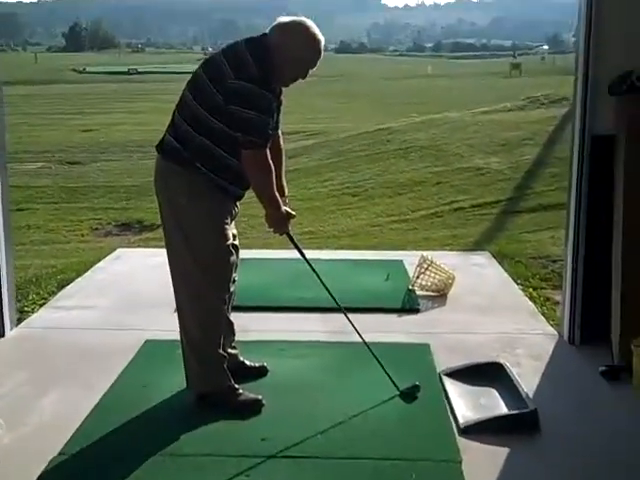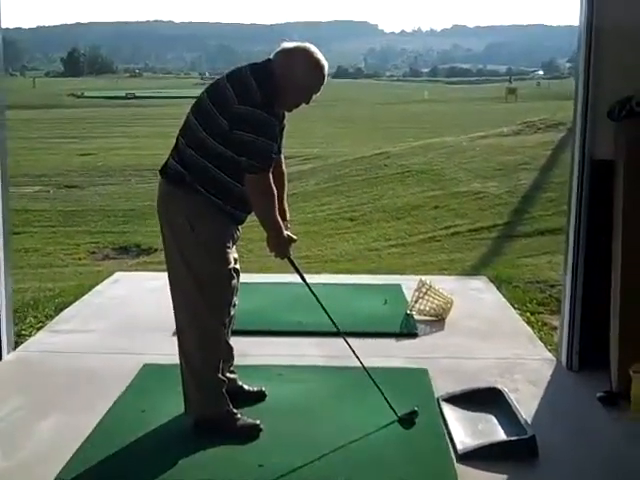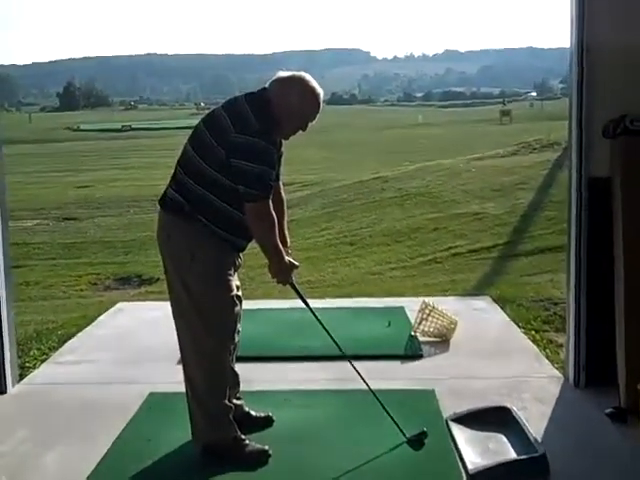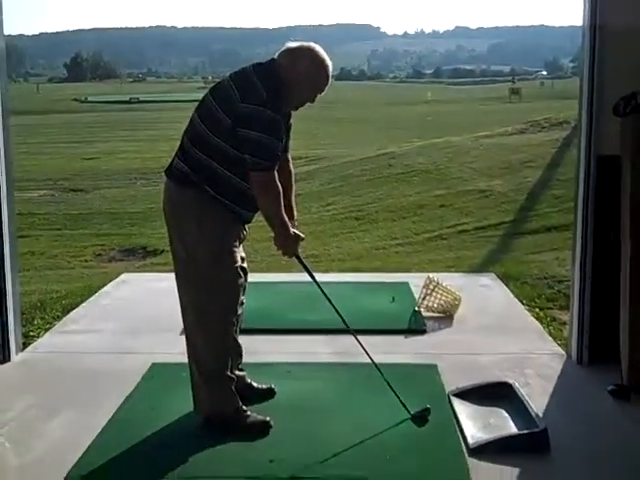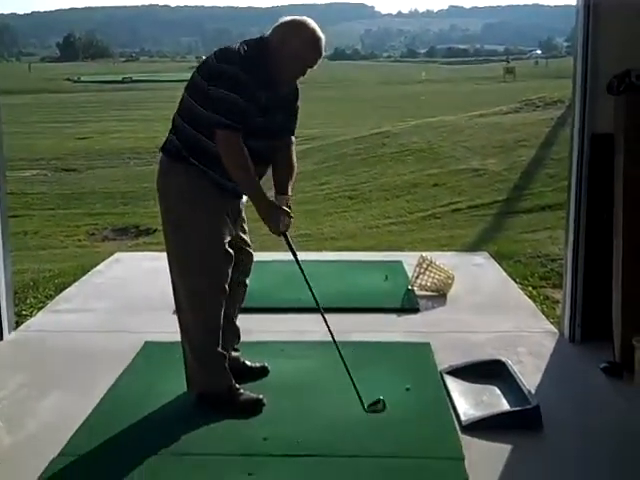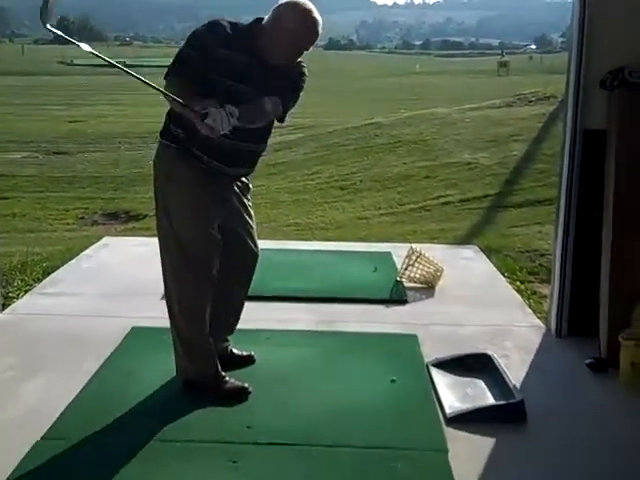
dt=0.4s
person 1, frame 1
left shoulder: (260, 69)
right shoulder: (248, 78)
left elbow: (271, 137)
right elbow: (254, 156)
left wrist: (281, 193)
right wrist: (274, 208)
left hip: (209, 181)
right hip: (189, 182)
left knee: (220, 272)
right knee: (203, 282)
left ankle: (223, 355)
right ankle: (211, 383)
person 1, frame 2
left shoulder: (263, 93)
right shoulder: (252, 103)
left elbow: (273, 162)
right elbow: (257, 180)
left wrist: (283, 218)
right wrist: (276, 232)
left hip: (211, 204)
right hip: (192, 206)
left knee: (220, 296)
right knee: (204, 306)
left ankle: (223, 381)
right ankle: (209, 408)
person 1, frame 3
left shoulder: (259, 121)
right shoulder: (250, 132)
left elbow: (272, 189)
right elbow: (258, 209)
left wrist: (284, 246)
right wrist: (277, 258)
left hip: (210, 233)
right hip: (193, 235)
left knee: (223, 324)
right knee: (208, 333)
left ankle: (228, 408)
right ankle: (216, 435)
person 1, frame 4
left shoulder: (272, 98)
right shoulder: (255, 100)
left elbow: (280, 162)
right elbow: (263, 180)
left wrist: (291, 219)
right wrist: (283, 231)
left hip: (219, 205)
right hip: (198, 205)
left knee: (229, 293)
right knee: (211, 303)
left ankle: (231, 378)
right ankle: (218, 406)
person 1, frame 5
left shoulder: (284, 88)
right shoulder: (232, 68)
left elbow: (284, 143)
right elbow: (227, 143)
left wrist: (283, 196)
right wrist: (263, 201)
left hip: (226, 186)
right hip: (189, 181)
left knee: (236, 267)
right knee: (204, 281)
left ankle: (225, 356)
right ankle: (211, 383)
person 1, frame 6
left shoulder: (292, 74)
right shoulder: (216, 38)
left elbow: (268, 109)
right elbow: (176, 85)
left wrist: (232, 117)
right wrist: (202, 115)
left hip: (231, 174)
right hip: (184, 166)
left knee: (241, 256)
right knee: (193, 267)
left ankle: (215, 343)
right ankle: (199, 370)
